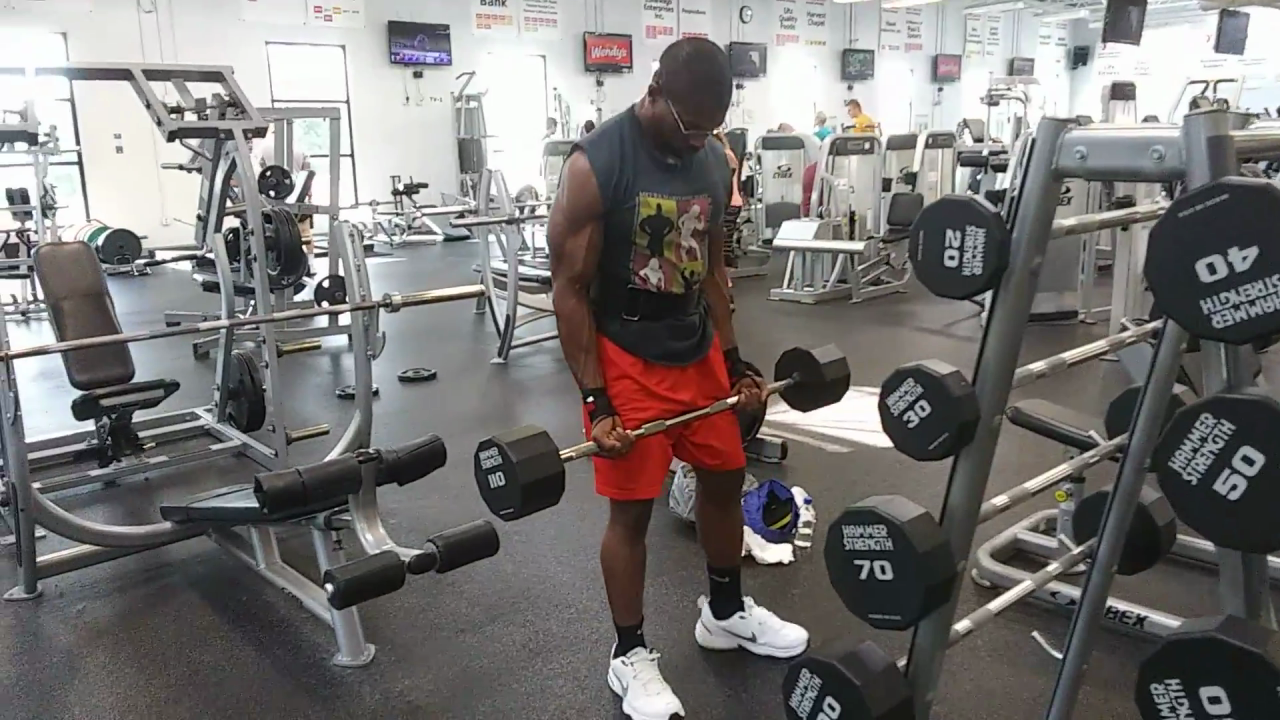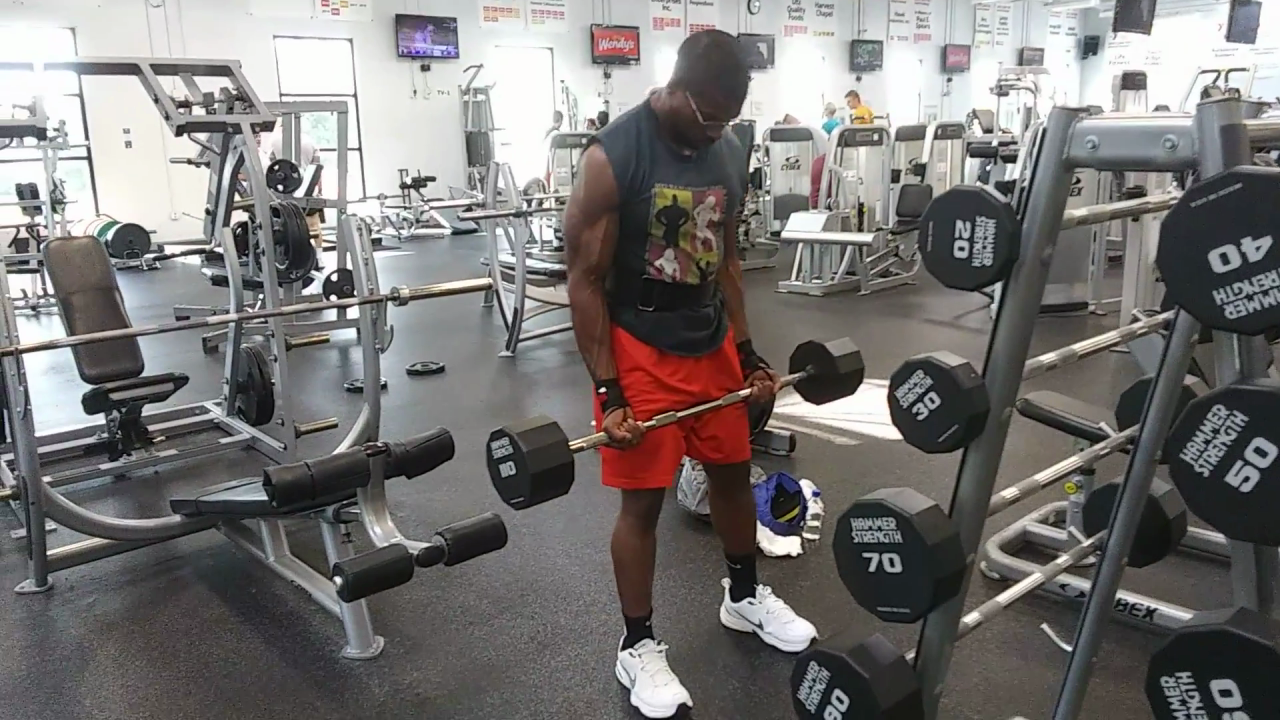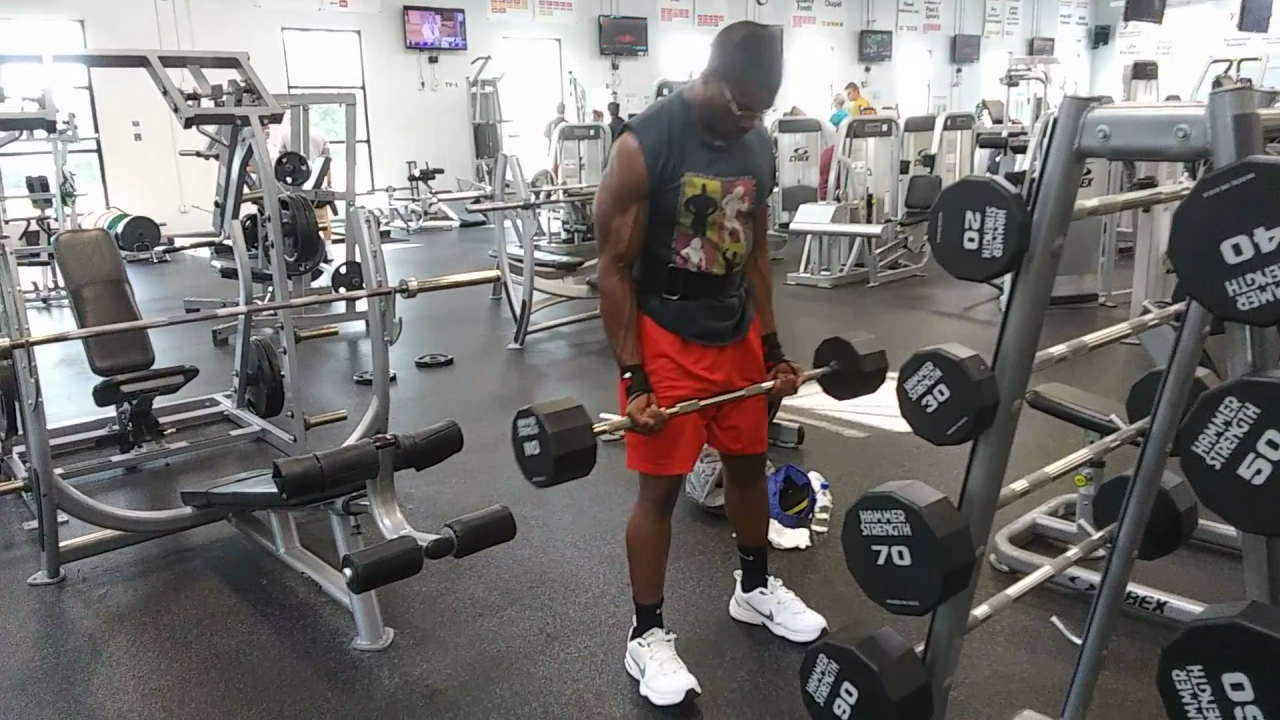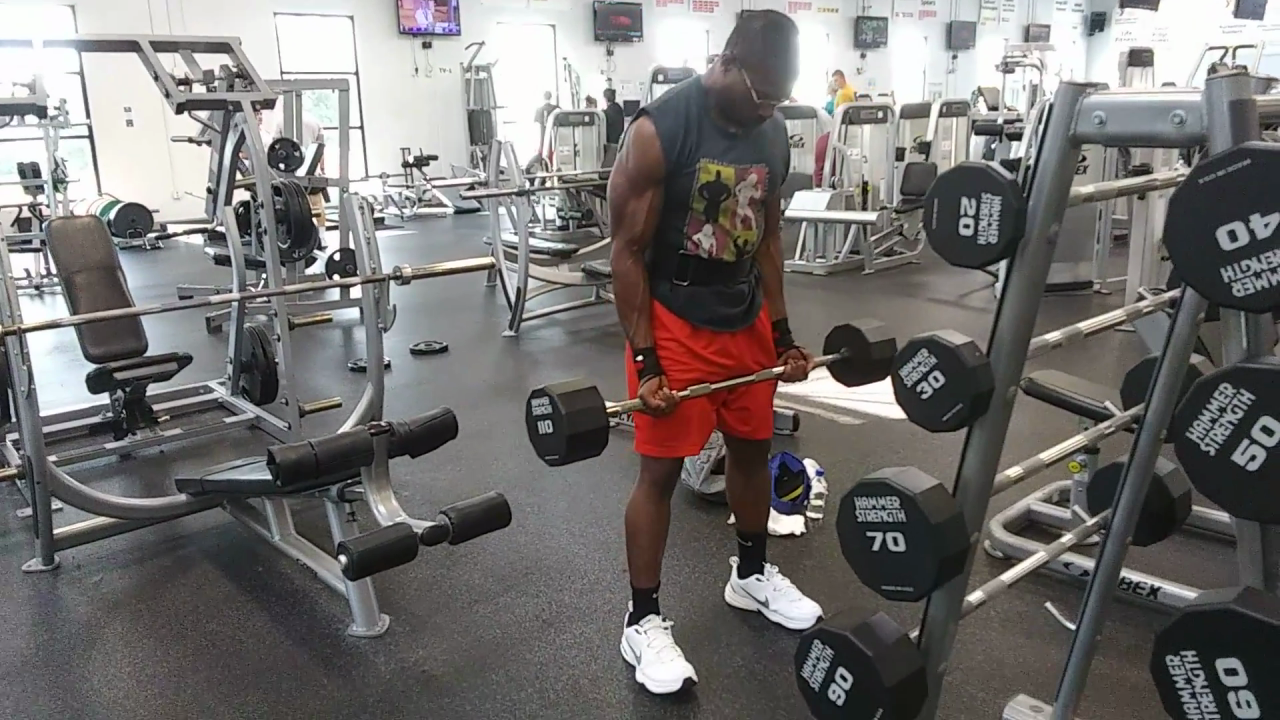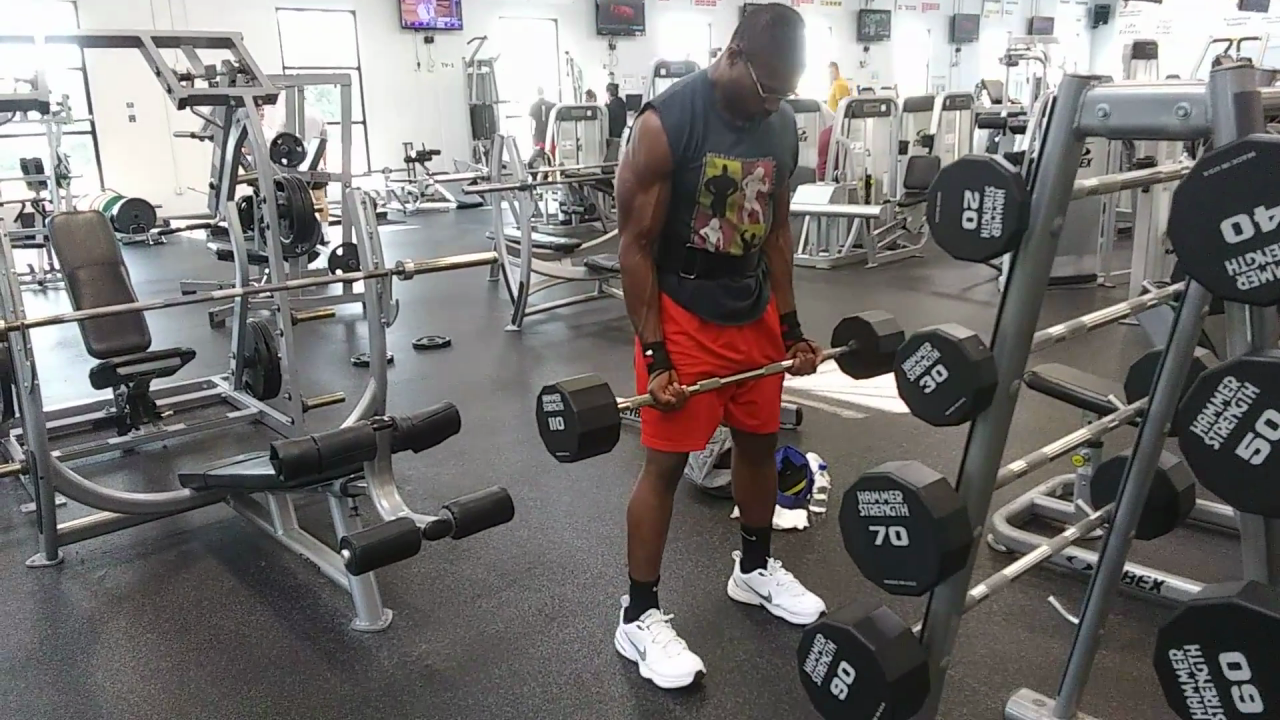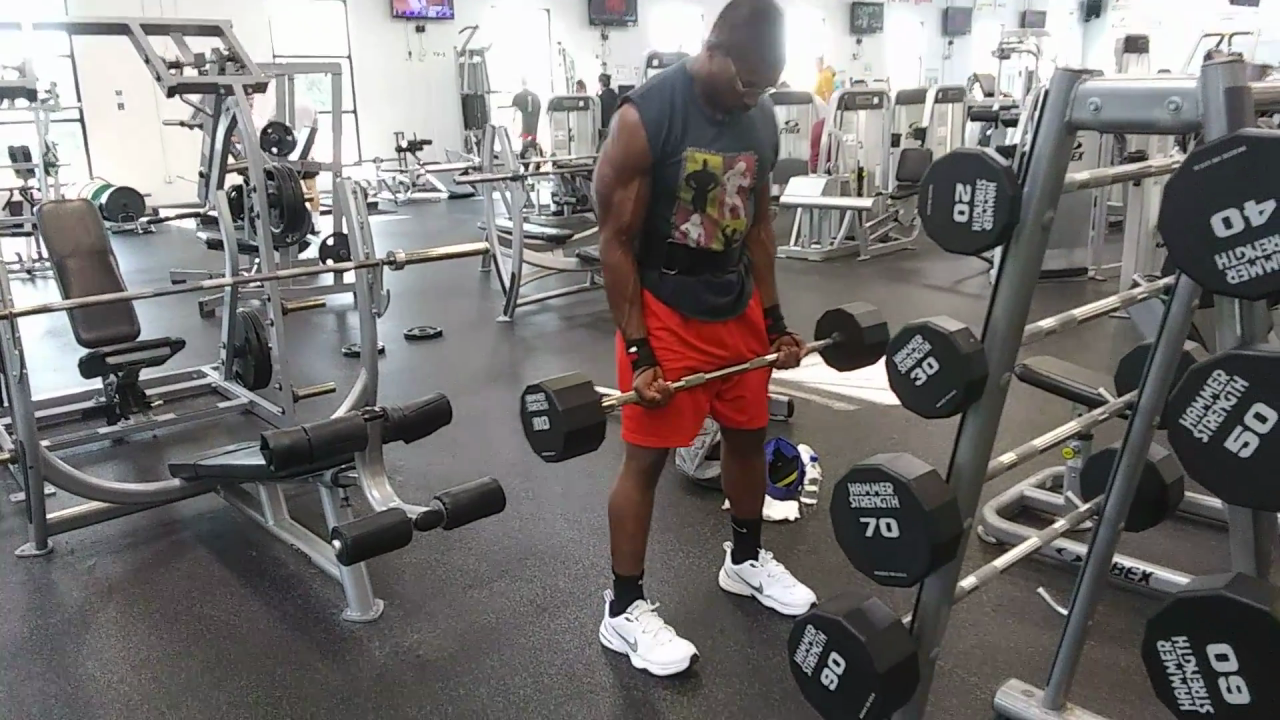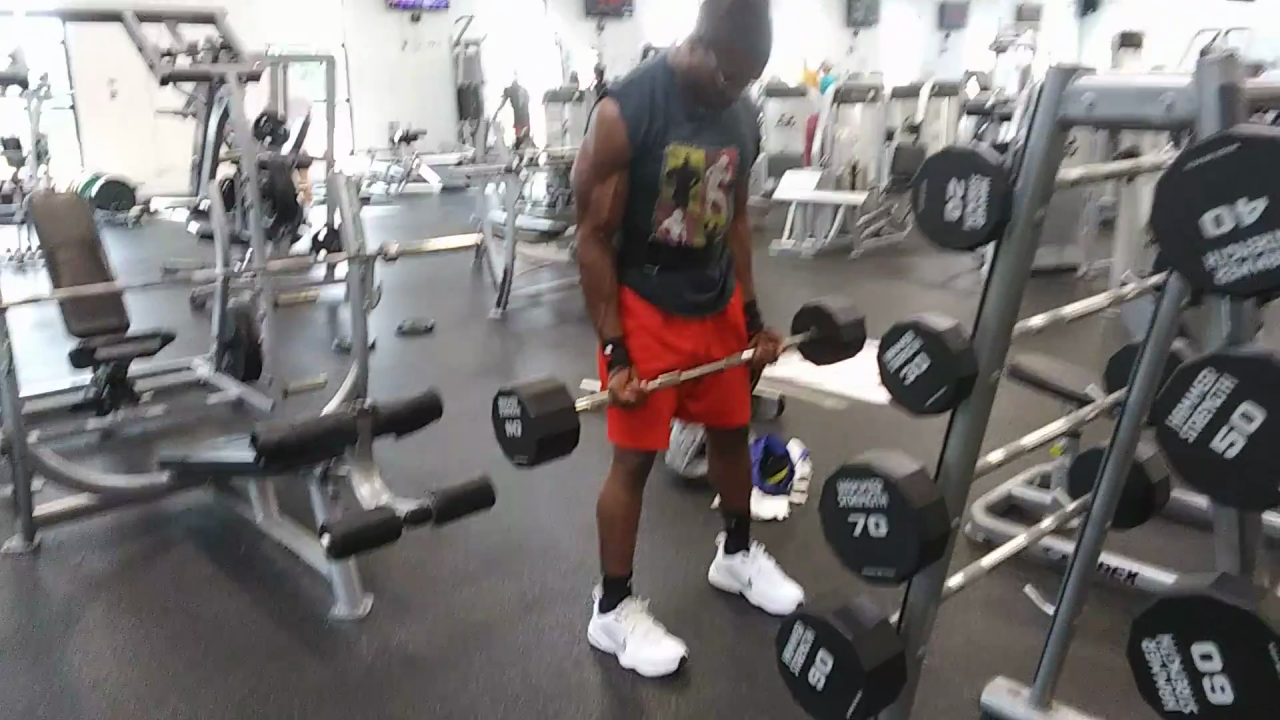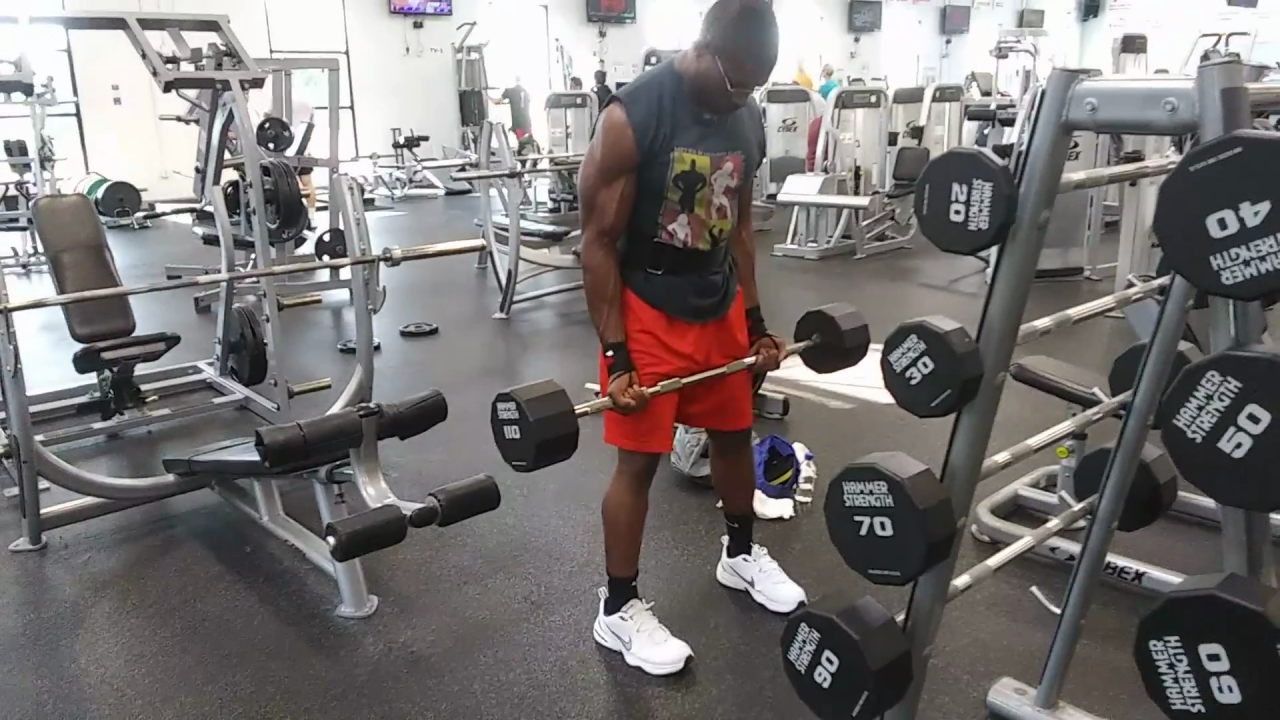
dt=0.2s
person 1, frame 1
left shoulder: (714, 162)
right shoulder: (594, 166)
right elbow: (570, 291)
left wrist: (734, 360)
right wrist: (596, 401)
left hip: (699, 352)
right hip: (627, 361)
left knee: (725, 480)
right knee: (631, 509)
left ankle: (725, 610)
right ankle: (629, 655)
person 1, frame 2
left shoulder: (729, 154)
right shoulder: (612, 157)
right elbow: (585, 281)
left wrist: (747, 353)
right wrist: (608, 392)
left hip: (712, 343)
right hip: (641, 349)
left knee: (733, 473)
right knee: (642, 499)
left ankle: (744, 596)
right ankle: (637, 647)
person 1, frame 3
left shoulder: (759, 147)
right shoulder: (643, 145)
right elbow: (614, 268)
left wrist: (771, 346)
right wrist: (634, 377)
left hip: (737, 333)
right hip: (665, 337)
left knee: (748, 464)
right knee: (660, 487)
left ankle: (755, 586)
right ankle: (646, 636)
person 1, frame 4
left shoulder: (773, 135)
right shoulder: (659, 129)
right elbow: (626, 251)
left wrist: (782, 332)
right wrist: (645, 361)
left hip: (746, 320)
right hip: (674, 321)
left knee: (753, 448)
right knee: (660, 469)
left ankle: (751, 574)
right ankle: (642, 621)
person 1, frame 5
left shoulder: (781, 127)
right shoulder: (666, 123)
right elbow: (635, 246)
left wrist: (791, 326)
right wrist: (655, 356)
left hip: (753, 313)
right hip: (681, 314)
left knee: (760, 442)
right knee: (664, 462)
left ankle: (754, 567)
right ankle: (639, 616)
person 1, frame 6
left shoulder: (761, 119)
right shoulder: (644, 117)
right elbow: (616, 242)
left wrist: (773, 320)
right wrist: (637, 352)
left hip: (737, 307)
right hip: (664, 310)
left knee: (748, 436)
right knee: (646, 458)
left ankle: (746, 558)
right ankle: (624, 609)
person 1, frame 7
left shoulder: (742, 113)
right shoulder: (625, 111)
right elbow: (594, 238)
left wrist: (752, 316)
right wrist: (613, 352)
left hip: (717, 303)
right hip: (644, 307)
left knee: (733, 431)
right knee: (635, 456)
left ankle: (737, 554)
right ankle: (613, 609)
person 1, frame 8
left shoulder: (747, 119)
right shoulder: (631, 117)
right elbow: (598, 243)
left wrist: (754, 322)
right wrist: (615, 356)
left hip: (720, 306)
right hip: (647, 310)
left knee: (735, 435)
right knee: (639, 459)
left ankle: (740, 553)
right ankle: (619, 609)
